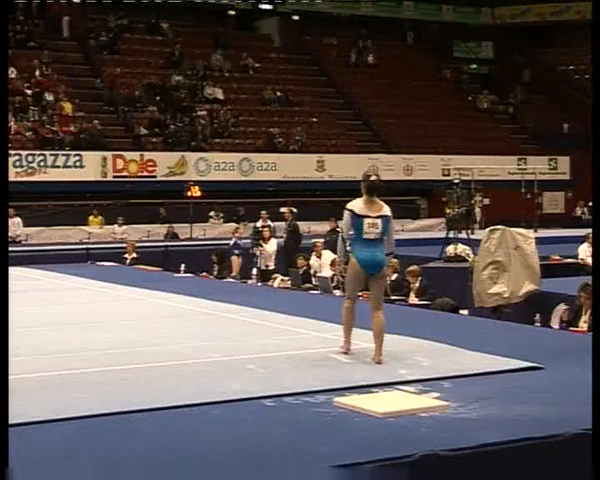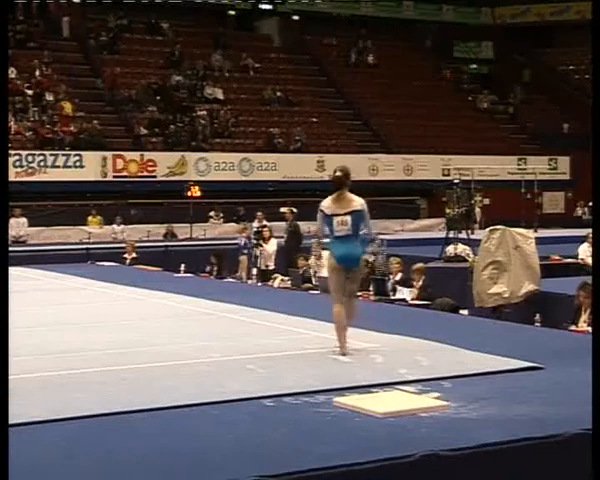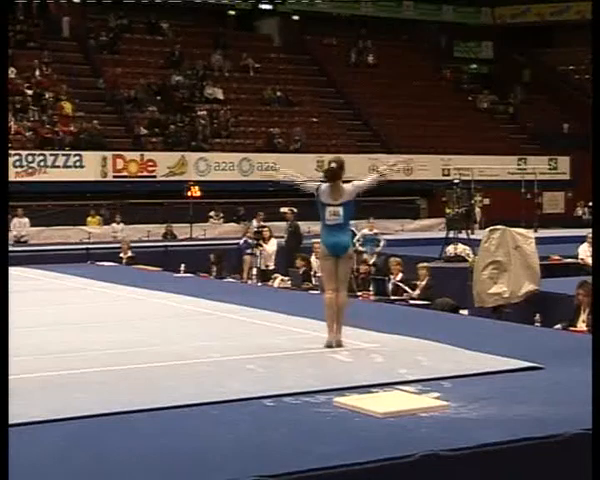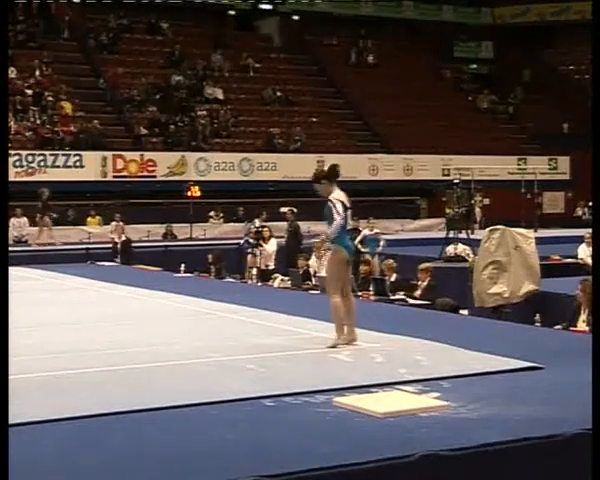
dt=0.7s
person 1, frame 1
left shoulder: (352, 206)
right shoulder: (386, 209)
left elbow: (344, 235)
right elbow: (390, 239)
left wrist: (342, 258)
right wrist: (387, 257)
left hip: (359, 259)
right hip: (378, 260)
left knee: (350, 300)
right knee: (377, 309)
left ankle: (346, 344)
right ankle: (378, 353)
person 1, frame 2
left shoulder: (325, 204)
right shoulder: (360, 202)
left elbow: (320, 231)
right elbow: (368, 229)
right wrist: (364, 245)
left hip: (337, 255)
right hip: (355, 253)
left knee: (338, 301)
right knee: (350, 298)
left ankle: (343, 345)
right ankle: (343, 339)
person 1, frame 3
left shoulder: (320, 190)
right shoulder: (349, 190)
left elbow: (300, 180)
right elbow: (372, 179)
left wrist: (282, 174)
right wrist: (384, 170)
left hip: (327, 243)
right hip: (345, 243)
left knee: (330, 290)
right knee: (341, 290)
left ankle: (331, 334)
right ankle: (337, 335)
person 1, frame 4
left shoulder: (334, 198)
right shoulder: (341, 196)
left elbow: (338, 222)
left wrist: (324, 238)
right wrist: (327, 239)
left hip: (339, 247)
right hip: (346, 246)
left knee: (334, 293)
right knee: (346, 292)
left ankle: (340, 336)
right ankle: (350, 333)
